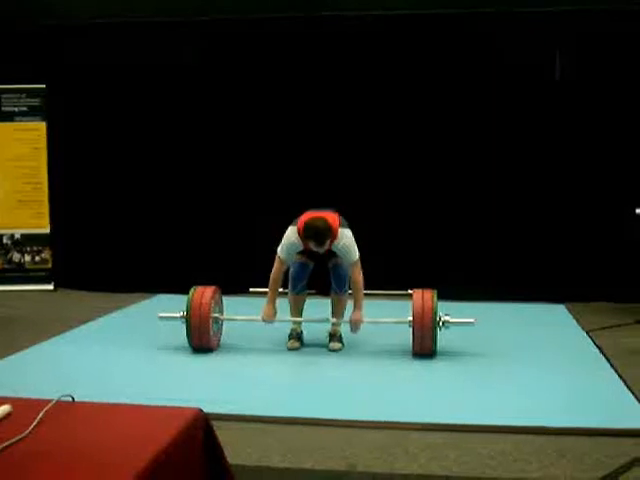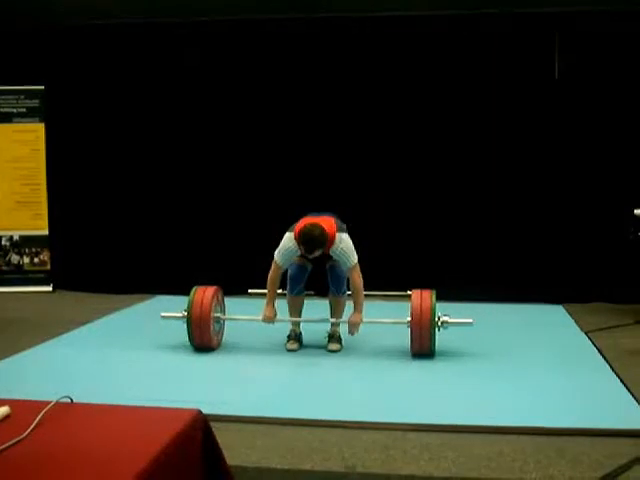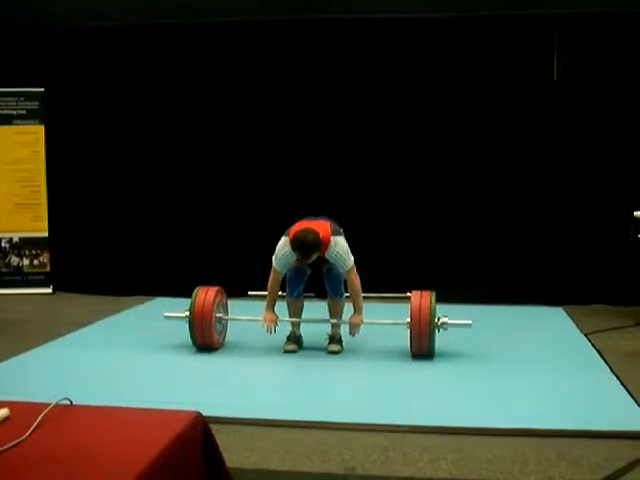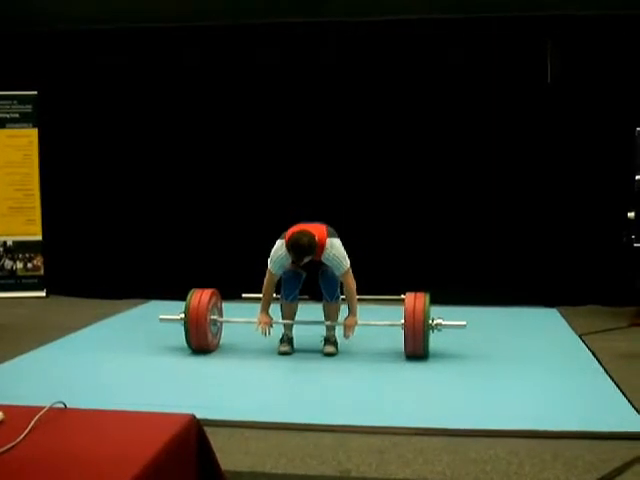
dt=0.5s
person 1, frame 1
left shoulder: (344, 237)
right shoulder: (293, 236)
left elbow: (356, 273)
right elbow: (278, 269)
left wrist: (358, 310)
right wrist: (270, 304)
left hip: (336, 250)
right hip: (304, 248)
left knee: (340, 278)
right knee: (296, 276)
left ankle: (336, 331)
right ankle: (296, 330)
person 1, frame 2
left shoulder: (342, 242)
right shoulder: (290, 241)
left elbow: (355, 276)
right elbow: (275, 272)
left wrist: (358, 312)
right wrist: (269, 306)
left hip: (333, 248)
left knee: (338, 281)
right knee: (295, 279)
left ankle: (335, 331)
right ankle: (295, 331)
person 1, frame 3
left shoulder: (337, 245)
right shoulder: (285, 246)
left elbow: (352, 277)
right elbow: (275, 278)
left wrist: (358, 313)
right wrist: (269, 310)
left hip: (330, 250)
right hip: (299, 250)
left knee: (335, 283)
right knee: (293, 282)
left ankle: (335, 333)
right ankle: (295, 333)
person 1, frame 4
left shoulder: (333, 247)
right shoulder: (280, 249)
left elbow: (348, 280)
right elbow: (270, 280)
left wrist: (352, 314)
right wrist: (264, 312)
left hip: (325, 260)
left knee: (331, 287)
right knee: (289, 286)
left ankle: (330, 336)
right ankle: (287, 335)
